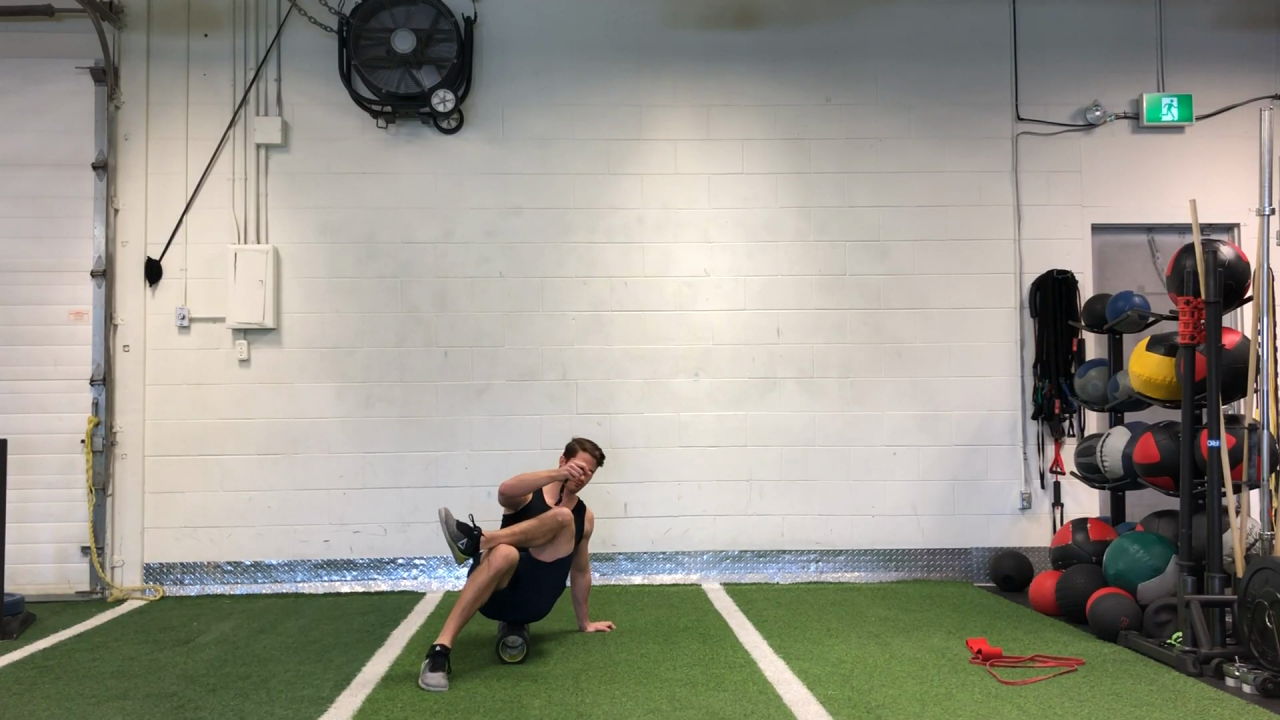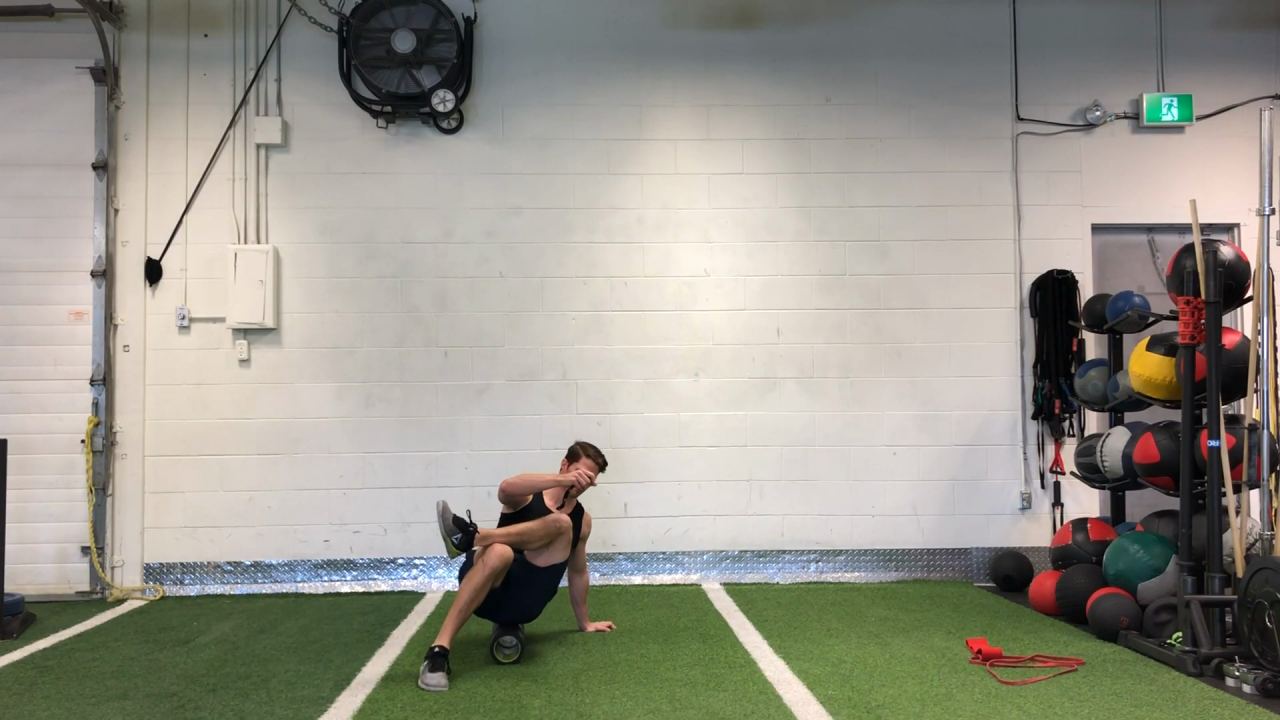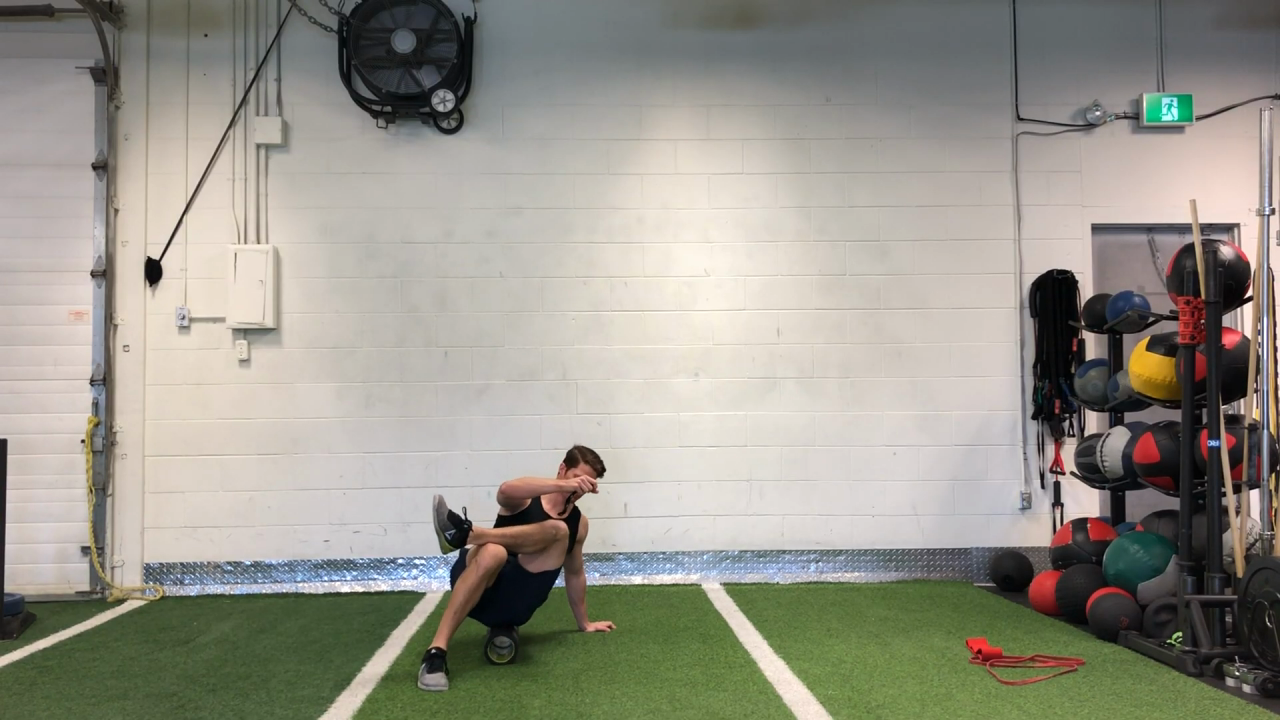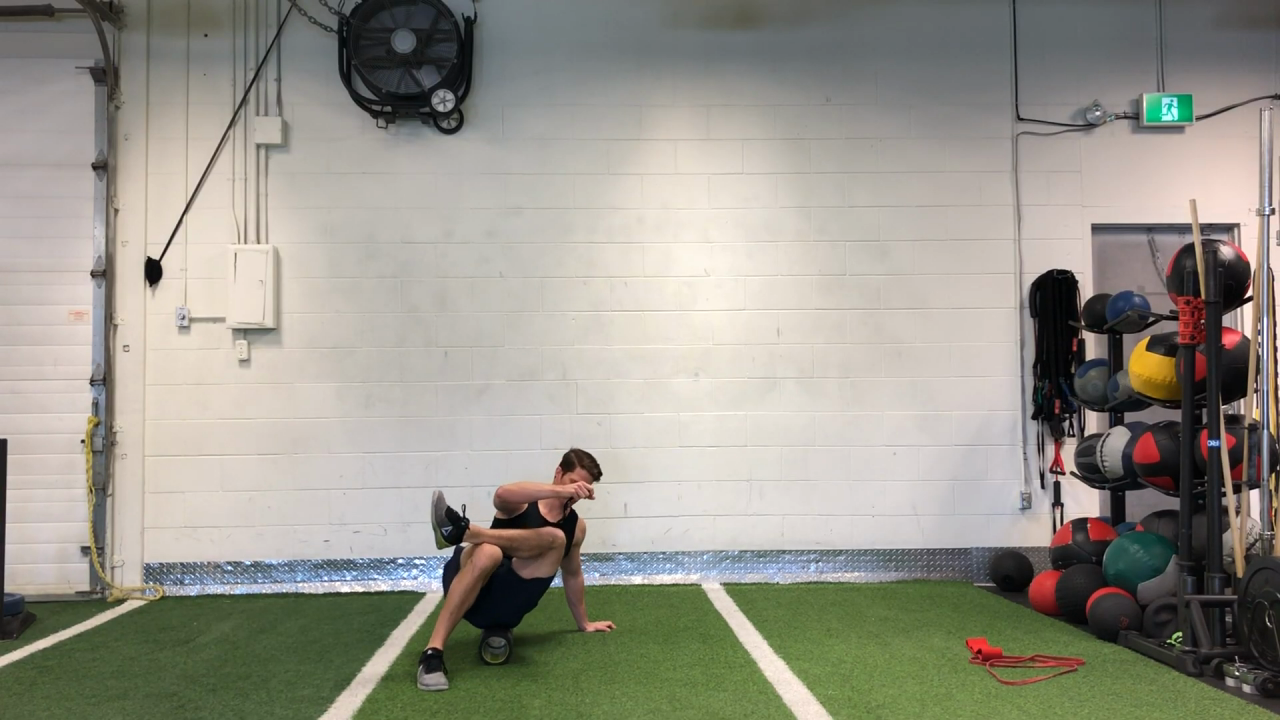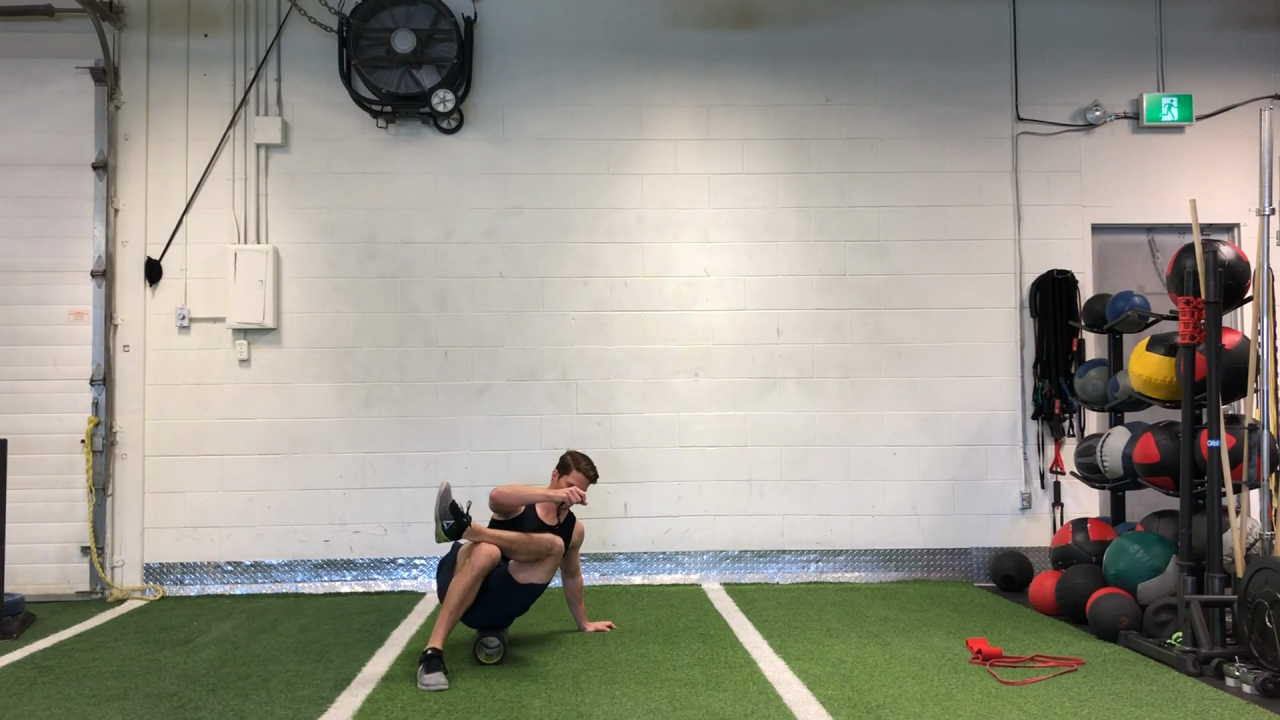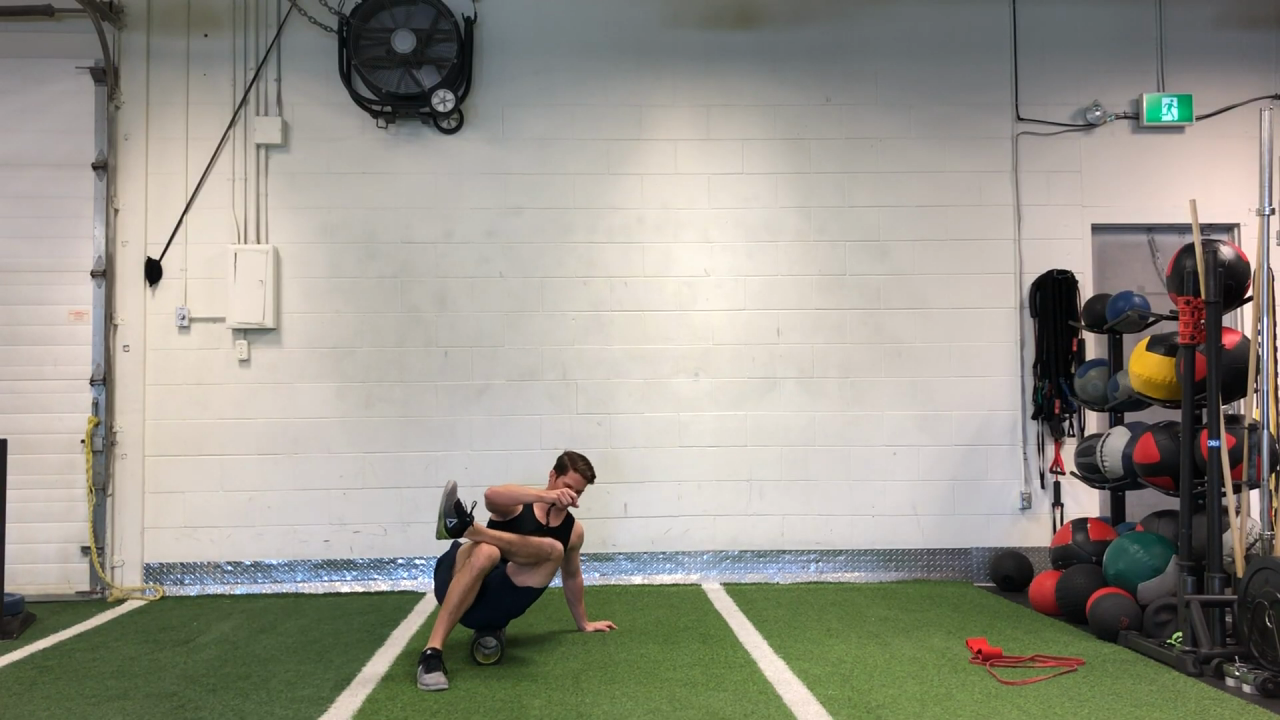
dt=0.1s
person 1, frame 1
left shoulder: (584, 517)
right shoulder: (527, 495)
left elbow: (580, 571)
right elbow: (504, 491)
left wrist: (585, 621)
right wrist: (557, 474)
left hip: (532, 605)
right hip: (496, 591)
left knee: (563, 517)
right knee: (505, 553)
right ankle: (440, 650)
person 1, frame 2
left shoulder: (582, 519)
right shoulder: (527, 497)
left elbow: (578, 572)
right elbow: (506, 488)
left wrist: (584, 622)
right wrist: (562, 480)
left hip: (524, 603)
right hip: (490, 589)
left knee: (561, 523)
right knee: (499, 553)
right ankle: (438, 651)
person 1, frame 3
left shoulder: (579, 523)
right shoulder: (525, 499)
left elbow: (575, 573)
right elbow: (506, 490)
left wrist: (584, 622)
right wrist: (564, 485)
left hip: (513, 608)
right hip: (476, 588)
left knee: (559, 531)
right knee: (493, 552)
right ankle: (436, 653)
person 1, frame 4
left shoulder: (576, 526)
right shoulder: (522, 502)
left elbow: (573, 575)
right elbow: (502, 494)
left wrist: (584, 622)
right wrist: (561, 491)
left hip: (505, 607)
right hip: (471, 584)
left knee: (556, 538)
right knee: (488, 552)
right ankle: (433, 653)
person 1, frame 5
left shoulder: (574, 529)
right shoulder: (520, 504)
left elbow: (571, 576)
right elbow: (497, 496)
left wrist: (583, 622)
right wrist: (552, 495)
left hip: (496, 610)
right hip: (460, 579)
left knee: (554, 545)
right knee: (486, 551)
right ankle: (432, 653)
person 1, frame 6
left shoulder: (573, 530)
right shoulder: (517, 504)
left elbow: (572, 577)
right elbow: (491, 495)
left wrist: (583, 623)
right wrist: (546, 496)
left hip: (493, 609)
right hip: (458, 581)
left knee: (553, 549)
right knee: (486, 552)
right ankle: (432, 653)
